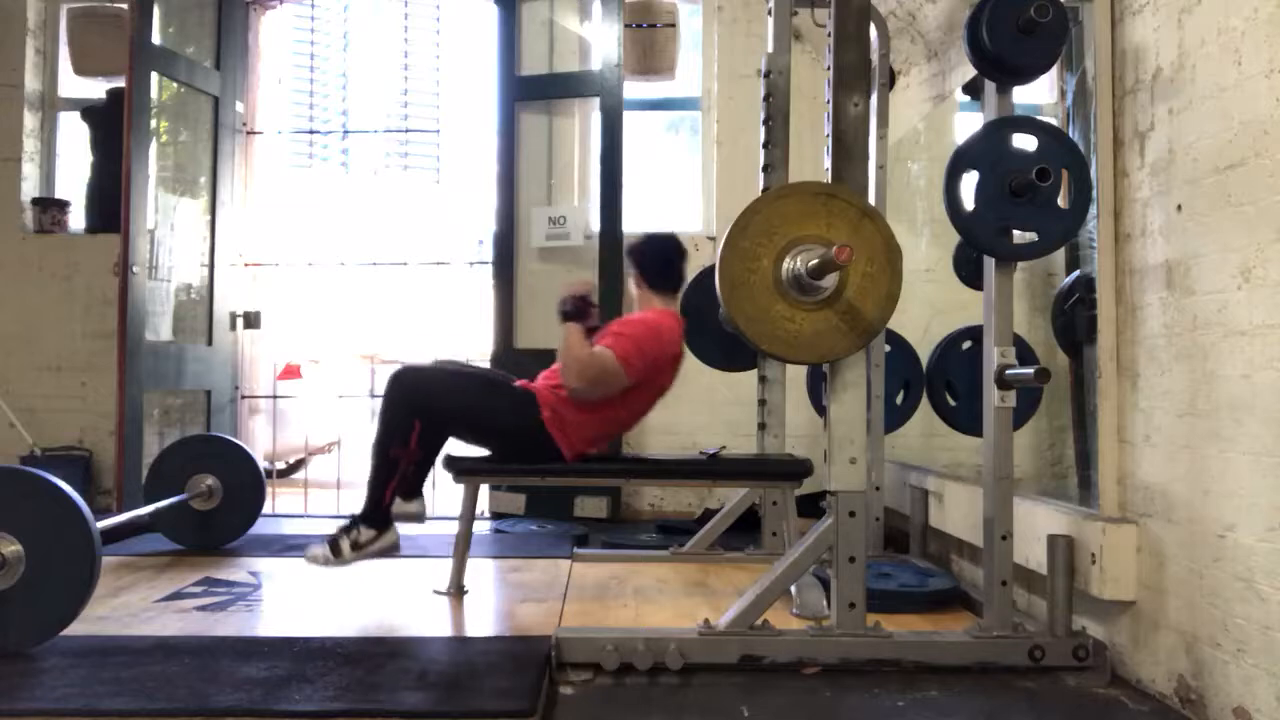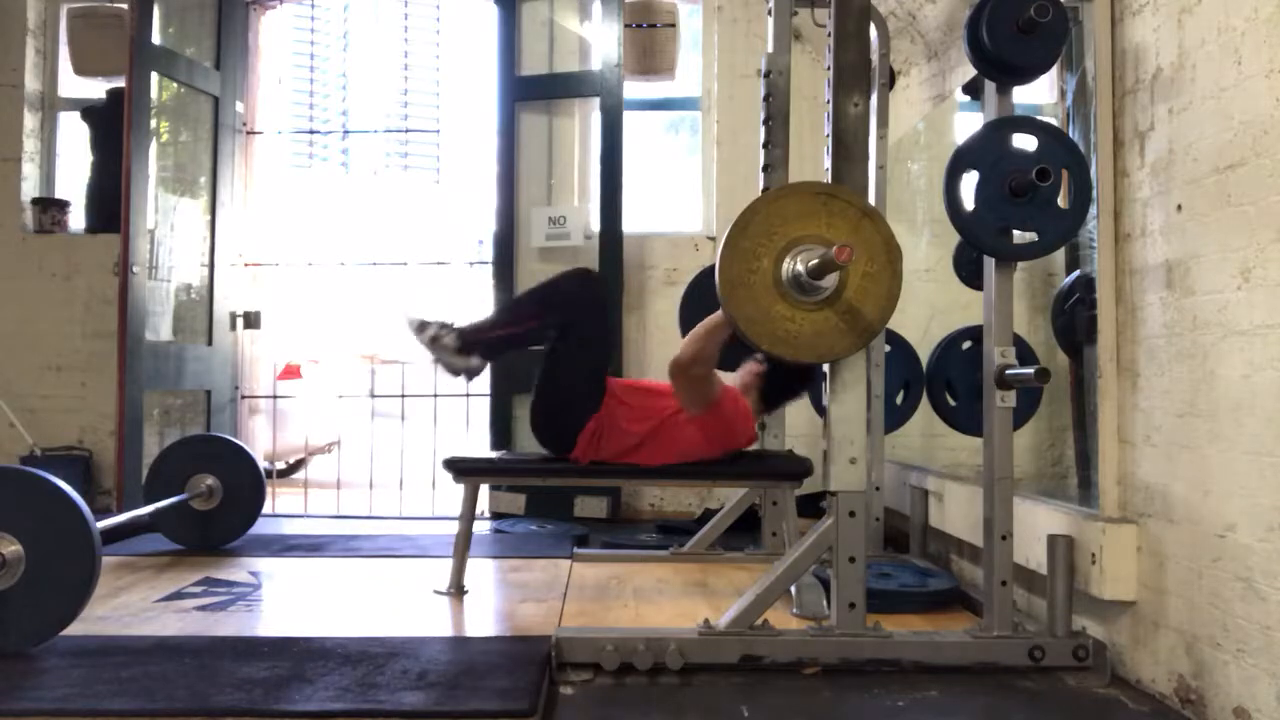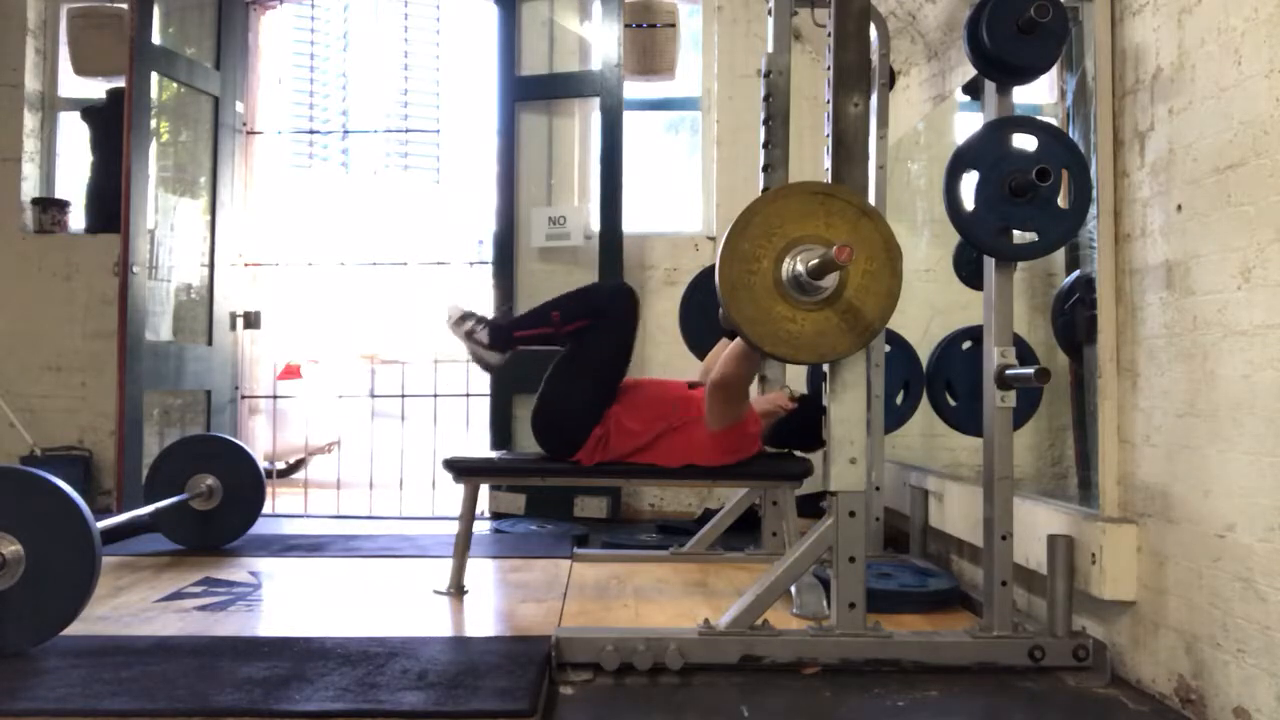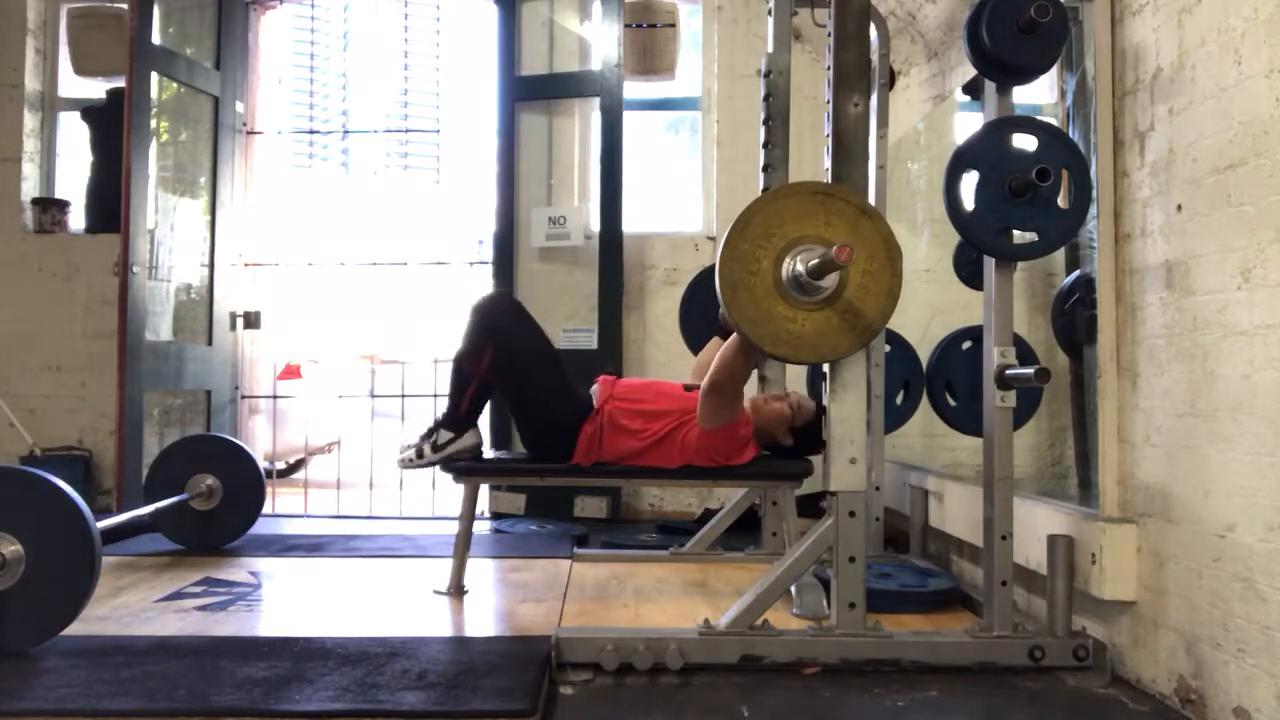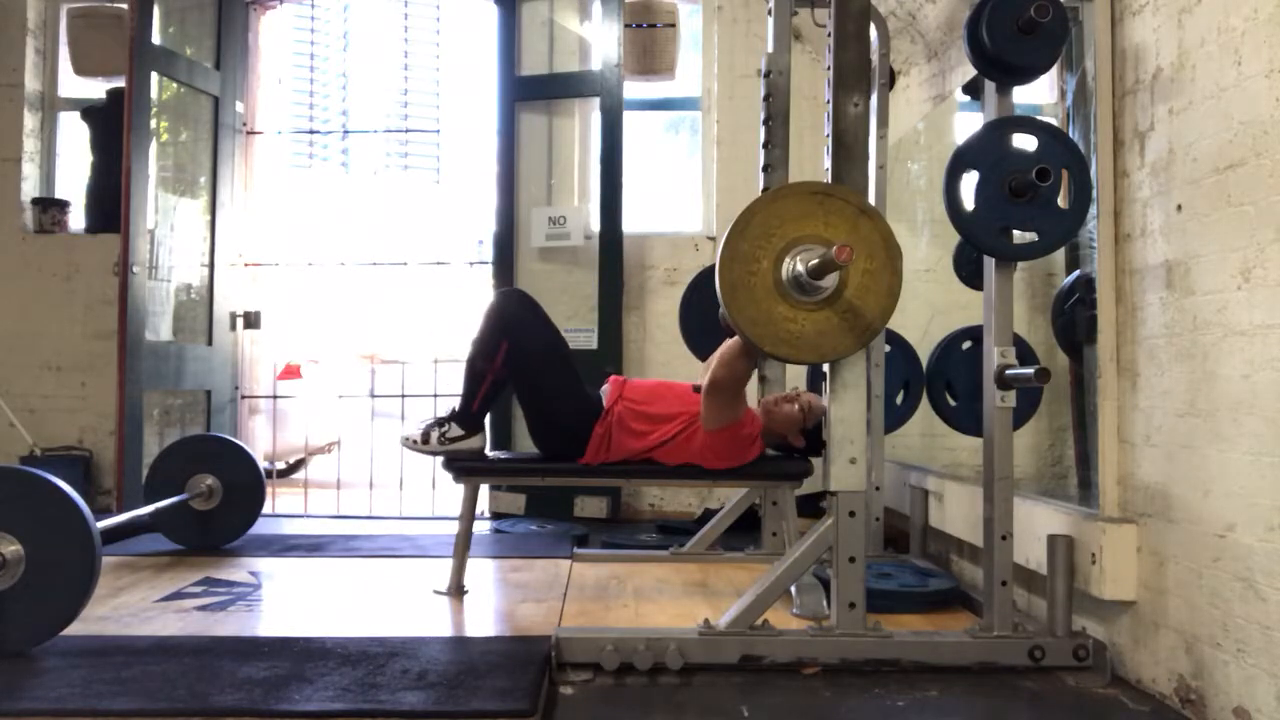
dt=0.5s
person 1, frame 1
left shoulder: (647, 327)
right shoulder: (667, 329)
left elbow: (580, 381)
left wrist: (573, 314)
right wrist: (584, 317)
left hip: (542, 430)
right hip: (548, 422)
left knee: (410, 387)
right knee: (435, 388)
left ankle: (375, 524)
right ankle: (406, 493)
person 1, frame 2
left shoulder: (727, 415)
right shoulder: (735, 420)
left elbow: (684, 364)
right elbow: (692, 368)
left wrist: (732, 313)
left hip: (577, 429)
right hip: (596, 426)
left knee: (582, 289)
right knee: (578, 307)
left ankle: (465, 345)
right ankle: (470, 346)
person 1, frame 3
left shoulder: (735, 436)
right shoulder: (736, 428)
left elbow: (724, 382)
right elbow: (710, 377)
left hip: (574, 429)
right hip: (587, 426)
left knee: (617, 299)
right knee: (614, 303)
left ankle: (495, 337)
right ankle: (499, 336)
person 1, frame 4
left shoulder: (731, 442)
right shoulder: (737, 429)
left elbow: (718, 383)
right elbow: (703, 376)
right wrist: (735, 325)
left hip: (571, 434)
right hip: (584, 414)
left knee: (495, 315)
right knee: (499, 310)
left ankle: (456, 429)
right ankle: (458, 427)
person 1, frame 5
left shoulder: (740, 440)
right shoulder: (743, 426)
left elbow: (720, 382)
right elbow: (711, 379)
left hip: (581, 433)
right hip: (593, 414)
left knee: (510, 311)
right knee: (514, 308)
left ankle: (464, 427)
right ankle: (465, 423)
